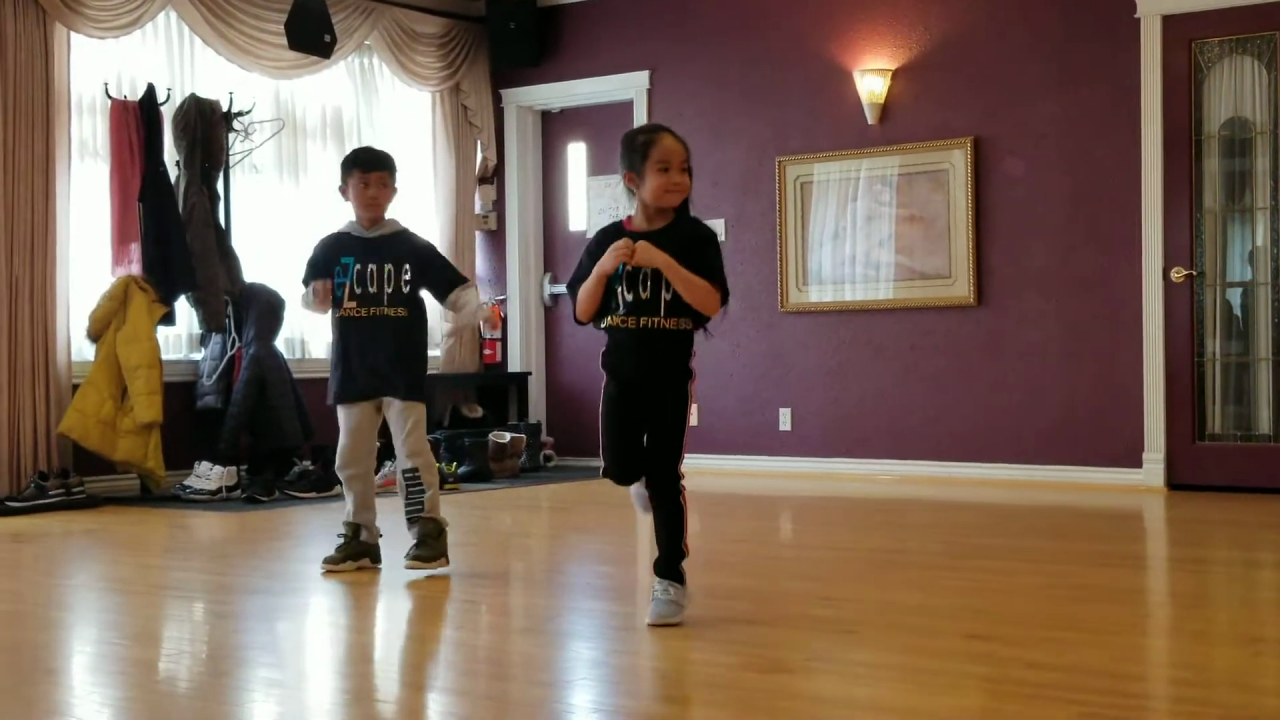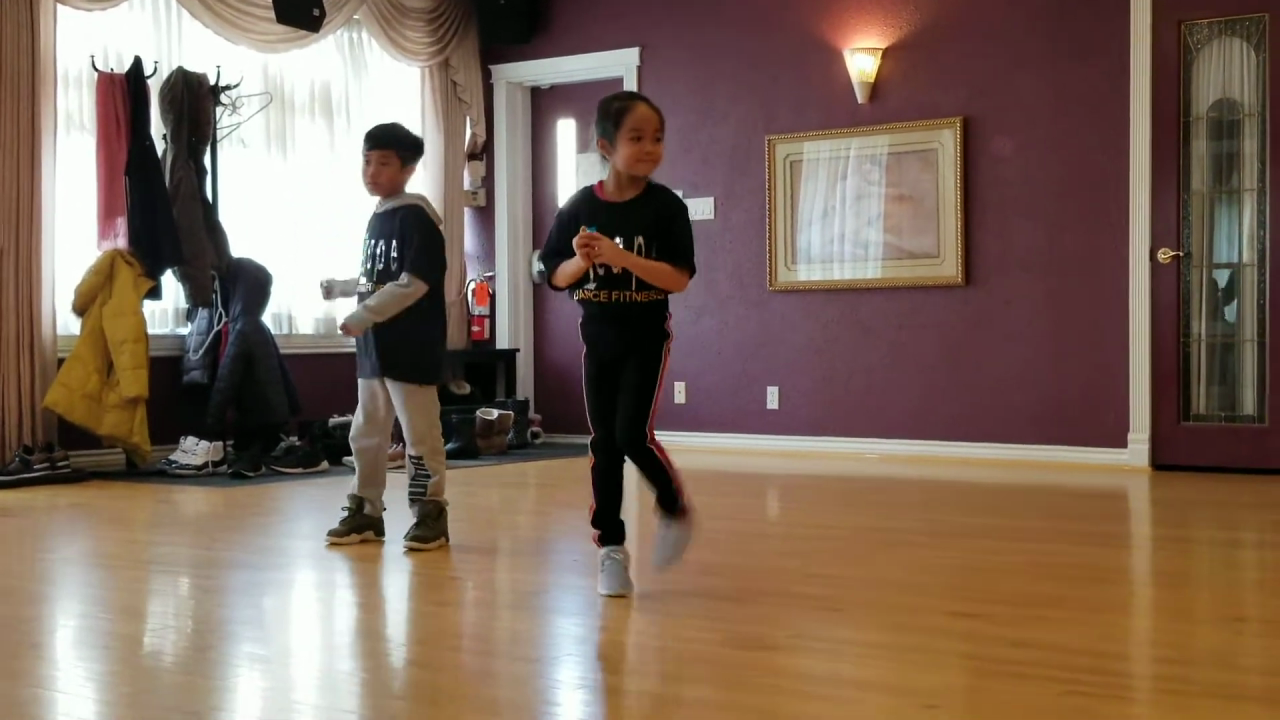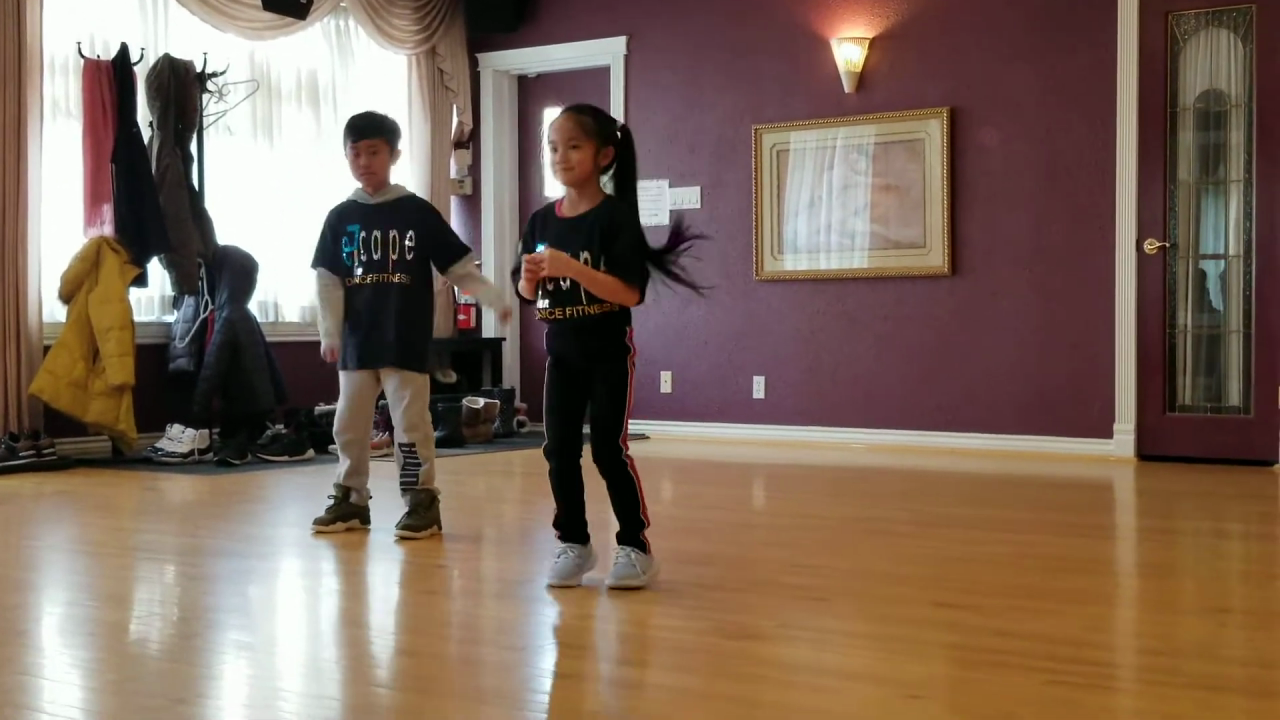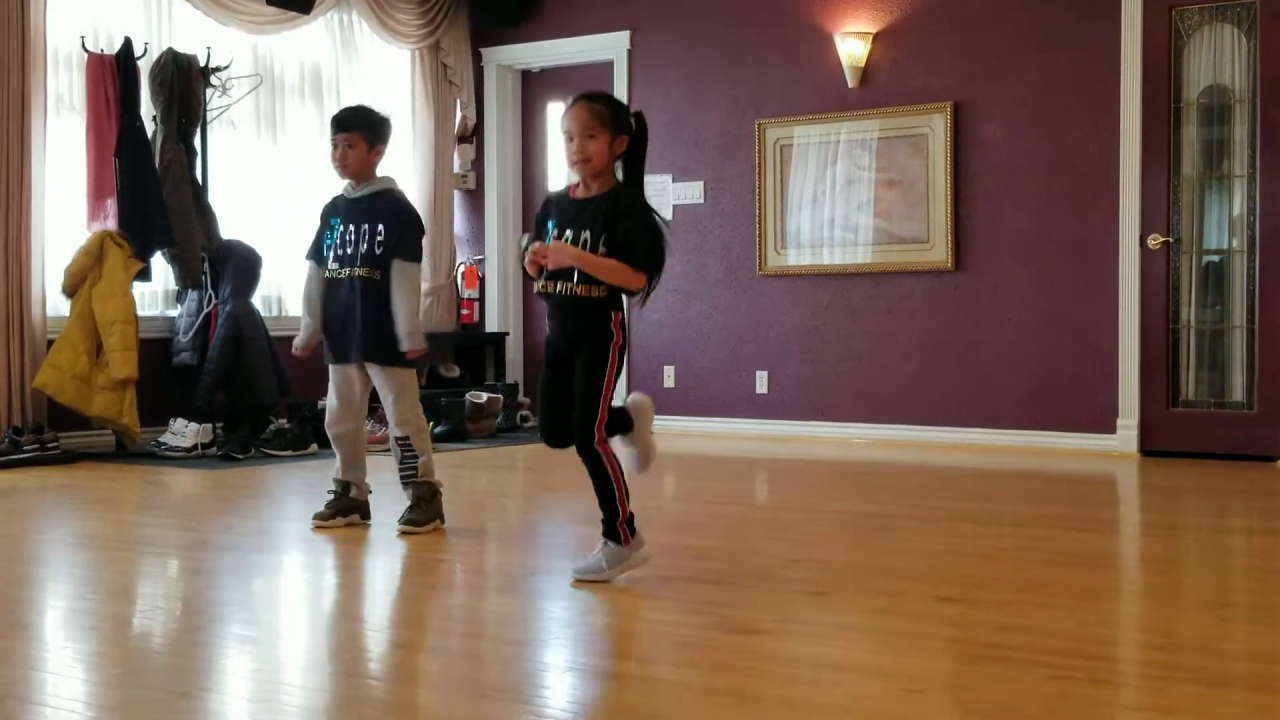
dt=0.7s
person 1, frame 1
left shoulder: (695, 236)
right shoulder: (607, 240)
left elbow: (712, 304)
right elbow: (582, 311)
left wrist: (664, 261)
right wrist: (603, 267)
left hip: (671, 372)
right hip: (621, 371)
left knee: (665, 473)
right knee: (618, 466)
left ankle: (671, 578)
right ankle: (643, 475)
person 1, frame 2
left shoulder: (665, 205)
right shoulder: (580, 208)
left elbow: (679, 279)
right elbow: (557, 279)
left wrist: (619, 257)
right wrist: (580, 259)
left hip: (647, 338)
right hip: (599, 338)
left knee: (634, 435)
right knee: (603, 445)
left ankle: (675, 511)
right ankle: (611, 547)
person 1, frame 3
left shoulder: (617, 217)
right shoulder: (540, 220)
left elbow: (631, 292)
right elbow: (528, 294)
left wrist: (571, 267)
right wrist: (531, 275)
left hip: (609, 347)
right hip: (562, 350)
left knee: (609, 448)
right knee: (560, 449)
left ankle: (636, 546)
right ankle: (573, 542)
person 1, frame 4
left shoulder: (625, 202)
right shoulder: (554, 204)
left elbow: (636, 278)
right elbow: (537, 273)
left wrist: (578, 256)
right wrist: (534, 256)
left hip: (601, 330)
right hip: (560, 330)
left knee: (588, 436)
right knee: (554, 431)
left ankle: (623, 539)
right ankle: (627, 416)
person 2, frame 1
left shoulder: (412, 247)
right shoulder: (331, 247)
left elbow: (455, 288)
right elbow: (309, 296)
left wrist: (474, 308)
right wrist: (317, 296)
left hip: (403, 372)
right hip: (353, 370)
left knee: (412, 452)
right knee: (352, 459)
left ankle: (429, 535)
right ankle: (360, 537)
person 2, frame 2
left shoulder: (417, 220)
right shoulder: (377, 220)
left elbow: (412, 285)
left wrist: (362, 316)
right wrist: (342, 286)
left hip: (412, 350)
right hip: (374, 349)
left knee: (420, 433)
right knee: (366, 435)
left ankle: (431, 513)
right ankle: (366, 511)
person 2, frame 3
left shoulder: (419, 212)
right shoulder: (341, 217)
left elbow: (457, 263)
right elbow: (328, 278)
left wrist: (491, 295)
right wrist: (330, 332)
left hip: (407, 340)
right hip: (357, 340)
left knee: (411, 422)
right knee: (349, 424)
left ankle: (422, 502)
right ankle: (351, 499)
person 2, frame 4
left shoulder: (395, 206)
right shoulder: (334, 209)
left elbow: (405, 272)
right elbow: (319, 270)
left wrist: (410, 330)
right wrist: (308, 327)
left hip: (384, 335)
right hip: (340, 334)
left knee: (404, 415)
right knee: (342, 418)
left ankle: (425, 496)
right ankle: (351, 494)
